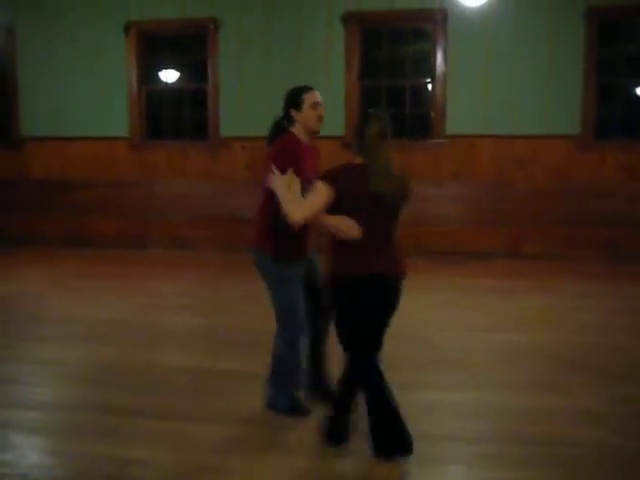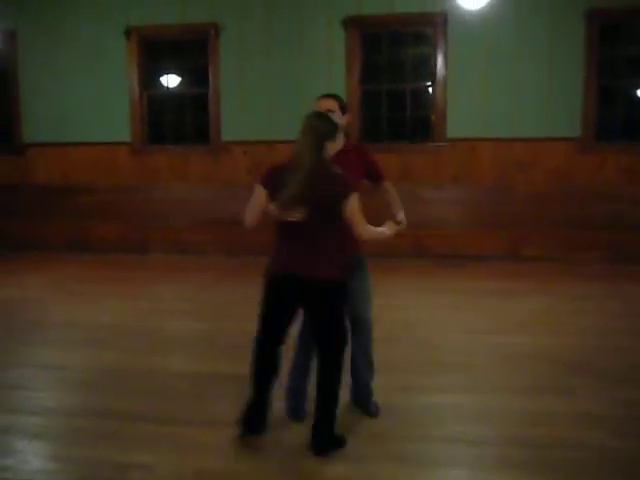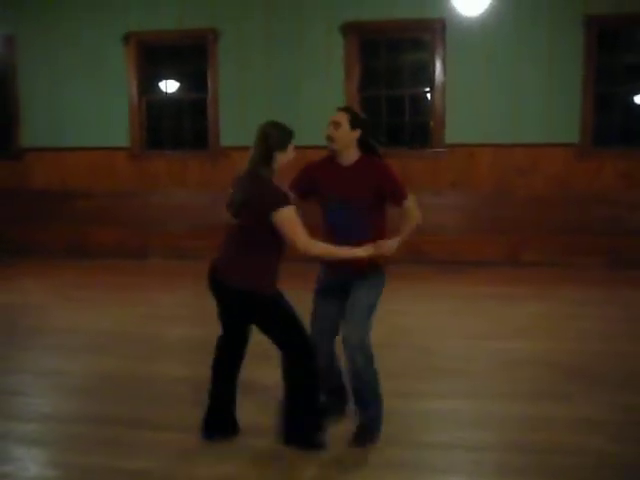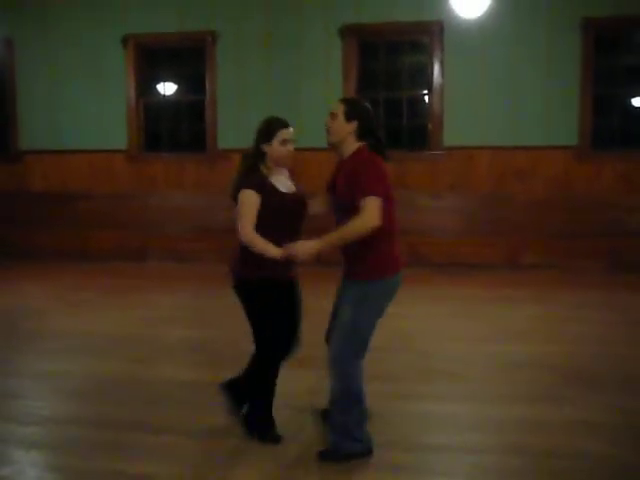
dt=0.3s
person 1, frame 1
left shoulder: (309, 149)
right shoulder: (284, 149)
right wrist: (332, 224)
left hip: (298, 249)
right hip: (275, 252)
left knee: (321, 309)
right knee: (292, 324)
left ankle: (314, 379)
right ankle: (282, 396)
person 1, frame 2
left shoulder: (359, 156)
left elbow: (385, 185)
left wrist: (399, 211)
left hip: (351, 254)
left knee: (361, 323)
right knee: (313, 326)
left ankle: (363, 393)
right ankle: (296, 397)
person 1, frame 3
left shoulder: (377, 170)
right shoulder: (318, 171)
left elbow: (413, 212)
left wrist: (395, 241)
left hip: (367, 271)
right hip: (334, 268)
left knee: (354, 336)
right knee: (320, 339)
left ankle: (370, 414)
right ankle: (335, 399)
person 1, frame 4
left shoulder: (366, 164)
right shoulder: (346, 164)
left elbow: (371, 218)
right elbow: (327, 202)
left wrist: (318, 244)
left hip: (375, 276)
right hip: (360, 272)
left knee: (342, 354)
right knee: (338, 343)
left ankle: (351, 439)
right ankle: (350, 408)
person 2, frame 1
left shoulder: (338, 176)
right shoulder: (397, 182)
left elbow: (298, 217)
left wrist: (279, 187)
left hip: (348, 279)
right hip: (388, 279)
left knee: (361, 355)
right knee: (367, 349)
left ankle: (393, 437)
right ankle: (338, 422)
person 2, frame 2
left shoulder: (276, 175)
right shoulder: (338, 182)
left elbow: (250, 220)
right elbow: (362, 231)
right wrist: (388, 230)
left hip: (282, 276)
right hip: (325, 280)
left knee: (268, 343)
right knee: (330, 353)
left ankle: (254, 421)
right ankle: (324, 436)
person 2, frame 3
left shoulder: (246, 182)
right shoulder: (271, 194)
right elbow: (305, 245)
right wrist: (357, 252)
left hip: (222, 276)
right hip: (252, 286)
left knee: (231, 345)
right knee: (299, 349)
left ankle: (217, 422)
right ankle: (300, 429)
person 2, frame 4
left shoulder: (286, 176)
right shoulder: (252, 182)
right elbow: (247, 233)
right wrist: (280, 253)
left hip: (282, 275)
right hip: (255, 276)
left knee: (287, 339)
right knee: (272, 344)
left ankle: (240, 387)
right ankle: (258, 419)
